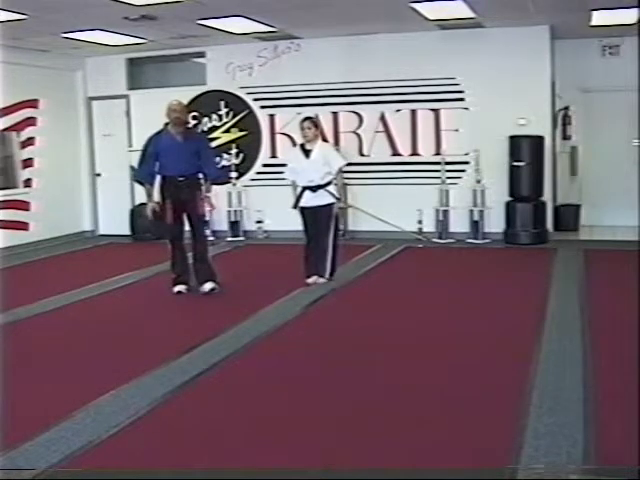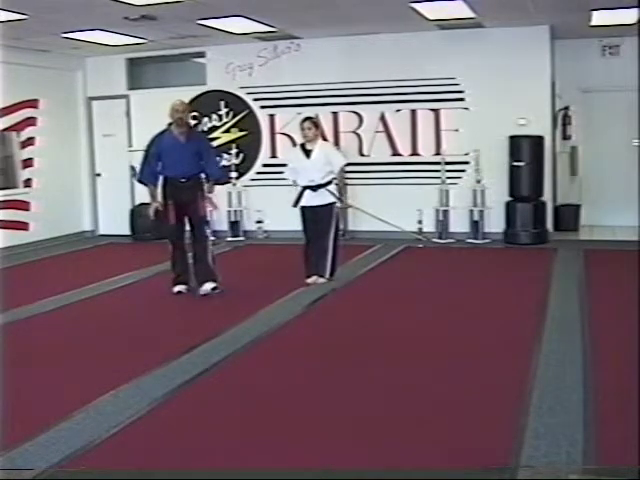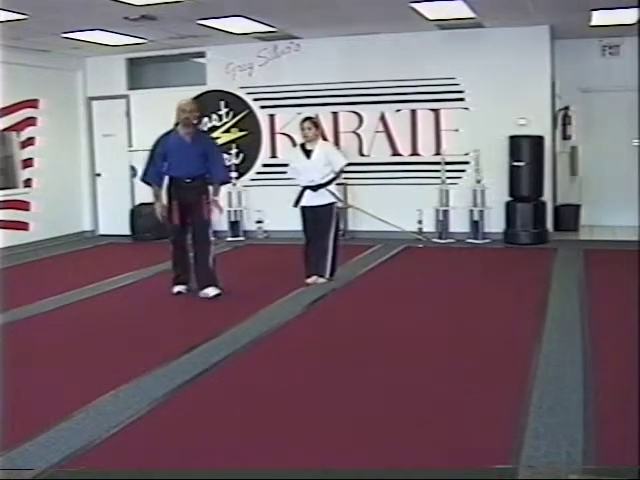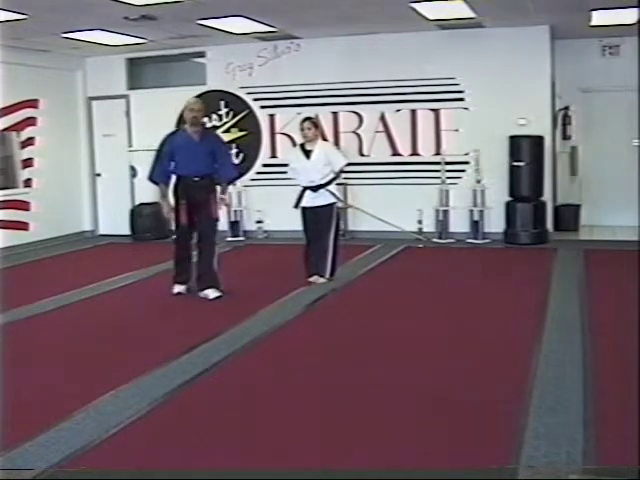
dt=0.2s
person 1, frame 1
left shoulder: (196, 138)
right shoulder: (157, 140)
left elbow: (208, 167)
right elbow: (147, 171)
left wrist: (207, 193)
right wrist: (150, 199)
left hip: (192, 187)
right hip: (170, 189)
left knee: (199, 233)
right knee: (175, 236)
left ankle: (206, 279)
right ankle: (181, 280)
person 1, frame 2
left shoulder: (199, 139)
right shoulder: (160, 140)
left elbow: (210, 168)
right elbow: (151, 171)
left wrist: (209, 193)
right wrist: (154, 199)
left hip: (194, 188)
right hip: (171, 190)
left knee: (200, 234)
right knee: (176, 237)
left ankle: (206, 280)
right ankle: (180, 280)
person 1, frame 3
left shoulder: (205, 140)
right shoulder: (166, 140)
left elbow: (216, 170)
right elbow: (156, 172)
left wrist: (214, 196)
right wrist: (158, 201)
left hip: (199, 190)
right hip: (176, 190)
left knee: (202, 237)
right knee: (178, 237)
left ankle: (207, 284)
right ankle: (181, 280)
person 1, frame 4
left shoulder: (213, 139)
right shoulder: (173, 139)
left elbow: (224, 169)
right elbow: (162, 171)
left wrist: (223, 194)
right wrist: (164, 200)
left hip: (207, 189)
right hip: (184, 189)
left knee: (207, 238)
right knee: (183, 237)
left ankle: (207, 285)
right ankle: (181, 280)
person 2, frame 1
left shoulder: (326, 149)
right shoulder: (295, 153)
left elbow: (338, 173)
right elbow: (293, 179)
left wrist: (339, 198)
right wrist: (296, 199)
left hip: (325, 198)
right hip: (306, 199)
left knee: (325, 237)
right knee: (311, 237)
left ankle: (324, 272)
right ankle: (312, 272)
person 2, frame 2
left shoulder: (327, 148)
right shoulder: (296, 152)
left elbow: (339, 171)
right elbow: (293, 177)
left wrist: (340, 193)
right wrist: (302, 190)
left hip: (326, 197)
right hip: (307, 198)
left knee: (326, 236)
right knee: (310, 237)
left ankle: (324, 272)
right ankle: (312, 272)
person 2, frame 3
left shoulder: (327, 148)
right shoulder: (296, 152)
left elbow: (339, 169)
right elbow: (295, 174)
left wrist: (326, 182)
right wrist: (307, 183)
left hip: (326, 197)
right hip: (307, 198)
left knee: (326, 236)
right knee: (310, 237)
left ankle: (323, 272)
right ankle: (312, 272)
person 2, frame 4
left shoulder: (327, 148)
right shoulder: (296, 153)
left elbow: (339, 169)
left wrist: (326, 182)
right wrist: (307, 184)
left hip: (326, 197)
right hip: (307, 198)
left knee: (326, 236)
right knee: (311, 236)
left ankle: (324, 272)
right ankle: (313, 271)
